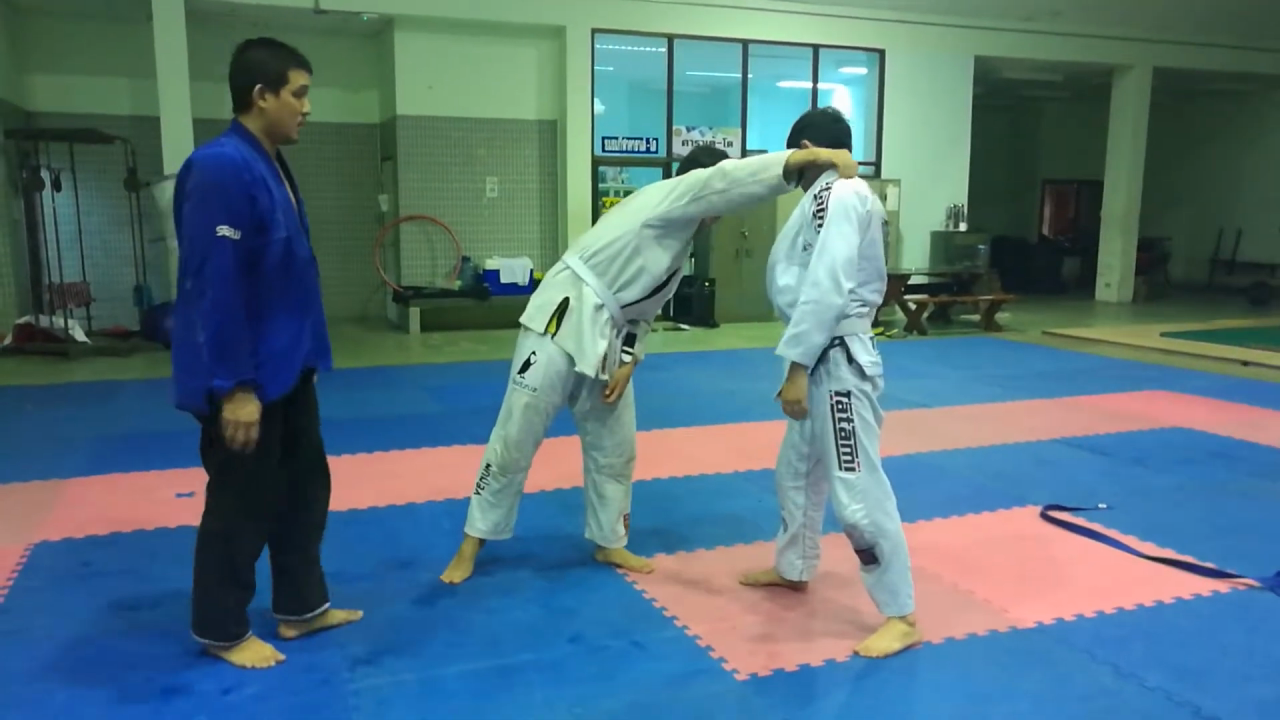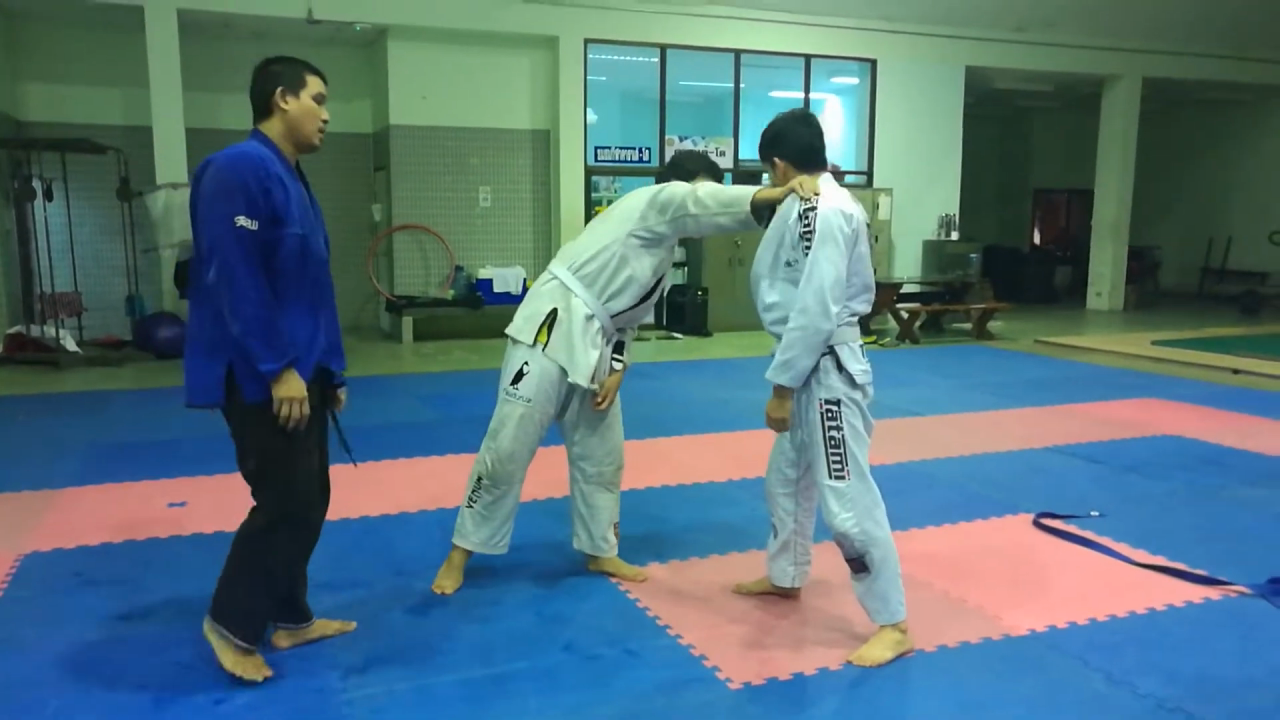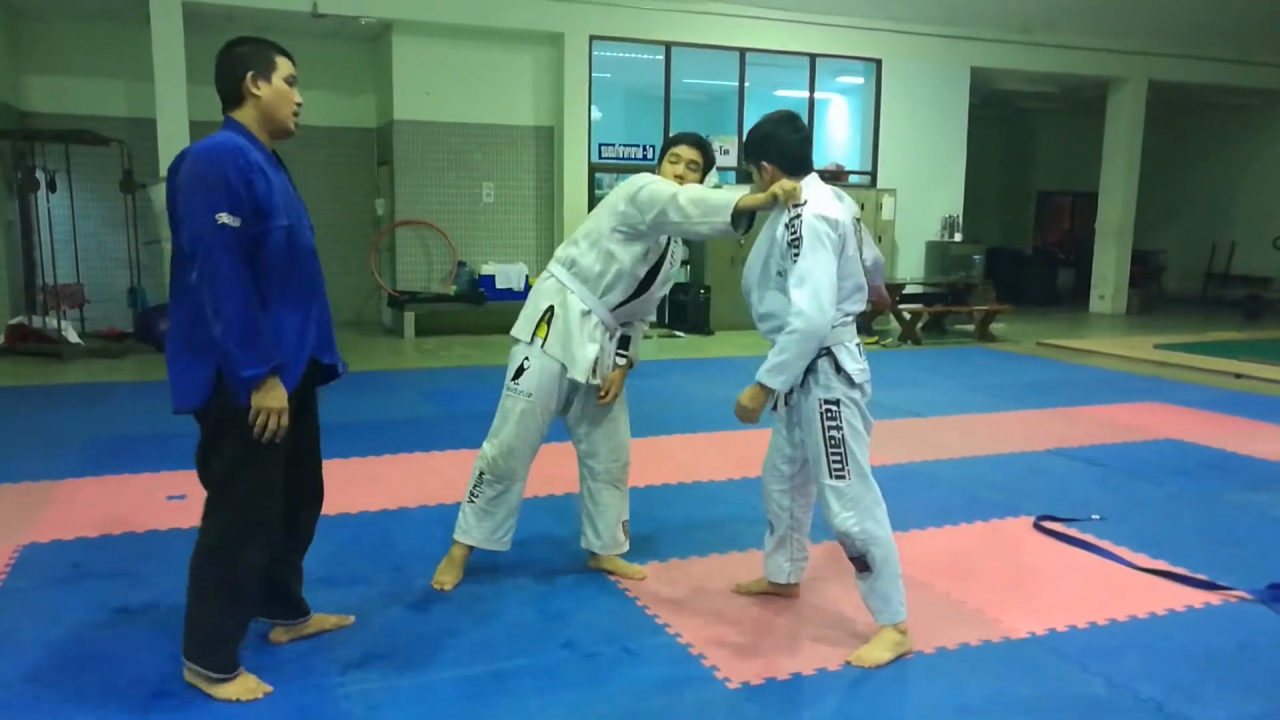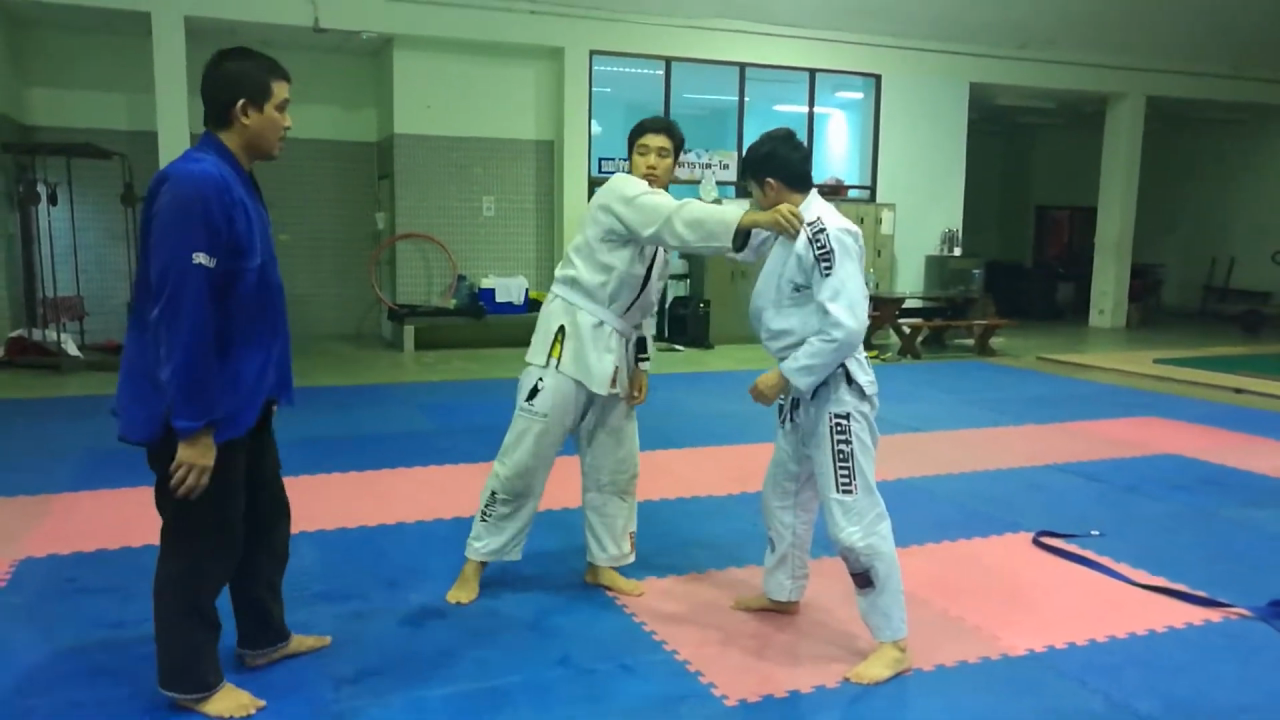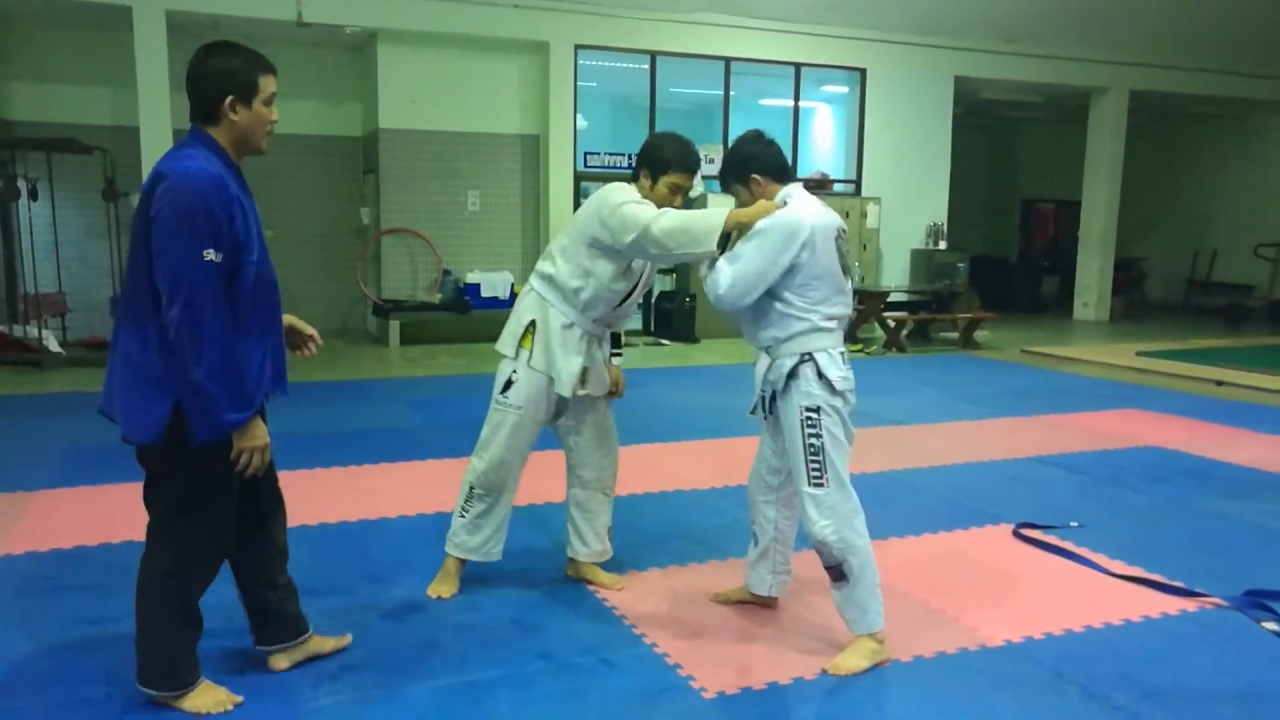
dt=0.5s
person 1, frame 1
left shoulder: (268, 166)
right shoulder: (221, 170)
right elbow: (214, 288)
right wrist: (235, 386)
left hip: (286, 365)
right hip: (244, 377)
left knee: (306, 485)
right knee: (244, 501)
left ankle: (300, 607)
right ankle: (221, 629)
person 1, frame 2
left shoulder: (290, 178)
right shoulder: (240, 169)
right elbow: (236, 280)
left wrist: (324, 370)
right wrist: (278, 367)
left hip: (298, 368)
right hip: (260, 375)
left knee: (307, 499)
right knee: (288, 502)
left ankle: (288, 617)
right ankle: (233, 623)
person 1, frame 3
left shoulder: (265, 164)
right shoulder: (217, 160)
right elbow: (219, 279)
left wrist: (293, 366)
right wrist: (258, 374)
left hip: (285, 368)
right hip: (241, 379)
left knee: (297, 497)
right knee: (242, 514)
left ankle: (285, 612)
right ankle: (210, 660)
person 1, frame 4
left shoulder: (233, 182)
right shoulder: (196, 187)
right elbow: (180, 315)
right wrist: (193, 426)
left hip: (240, 396)
right hip: (198, 408)
left knee: (265, 519)
right knee: (202, 541)
left ankle: (263, 637)
person 1, frame 5
left shoulder: (212, 175)
right shoulder: (192, 185)
right elbow: (195, 312)
left wrist: (272, 325)
right wrist: (240, 415)
left hip: (219, 392)
right hip: (189, 402)
left knee: (258, 517)
right knee: (188, 539)
left ankle: (283, 636)
person 2, frame 1
left shoulder: (839, 195)
right shoulder: (839, 195)
left elbow: (827, 290)
left wrist: (795, 368)
left hip: (838, 359)
right hip: (822, 356)
left knee: (858, 489)
right knee: (798, 470)
left ankle: (901, 615)
right ankle: (794, 567)
person 2, frame 2
left shoulder: (824, 212)
right shoulder: (814, 205)
left elbow: (815, 313)
left wrist: (781, 387)
left hip: (828, 369)
right hip: (809, 367)
left knee: (846, 499)
right knee: (787, 478)
left ankle: (893, 624)
right ankle: (785, 576)
person 2, frame 3
left shoulder: (808, 219)
right shoulder: (823, 198)
left elbow: (810, 318)
right elbow: (867, 255)
left wrist: (763, 385)
right wrist: (872, 281)
left hip: (826, 369)
right hip: (806, 369)
left knee: (848, 500)
right knee: (783, 475)
left ankle: (894, 624)
right ankle: (783, 575)
person 2, frame 4
left shoulder: (828, 233)
left elbow: (845, 328)
right elbow: (742, 240)
left wrist: (783, 378)
left hip: (836, 387)
right hip: (804, 388)
left knee: (854, 515)
right knee: (784, 493)
left ankle: (893, 642)
right ankle: (783, 591)
person 2, frame 5
left shoulder: (785, 222)
right shoulder: (817, 215)
left elbow: (729, 289)
left wrist: (715, 254)
left hip: (808, 376)
right hip: (791, 373)
left knee: (827, 507)
right knee: (769, 486)
left ankle: (870, 634)
right ankle: (763, 585)
person 3, frame 1
left shoulder: (679, 243)
right shoulder: (668, 195)
right elbow: (727, 181)
left wrist: (627, 363)
right wrist: (810, 156)
left hip: (605, 338)
right hip: (564, 321)
left knee: (613, 447)
right knee: (516, 440)
left ankle: (608, 543)
right ankle: (471, 545)
person 3, frame 2
left shoulder: (661, 250)
right shoulder: (652, 202)
right elbow: (701, 204)
left wrist: (616, 370)
right wrist: (780, 192)
left hip: (592, 347)
right hip: (551, 331)
left knee: (601, 456)
right knee: (507, 451)
left ankle: (600, 552)
right ankle: (460, 555)
person 3, frame 3
left shoulder: (673, 249)
right shoulder: (640, 190)
right elbow: (683, 207)
left wrist: (621, 366)
right wrist: (758, 200)
left hip: (601, 343)
right hip: (557, 326)
left knee: (609, 454)
right knee: (510, 446)
left ankle: (603, 549)
right ankle: (461, 550)
person 3, frame 4
left shoulder: (662, 234)
right shoulder: (619, 192)
right elbow: (679, 220)
left wrist: (640, 366)
right wrist: (756, 218)
left hip: (614, 353)
right hip: (569, 343)
left knee: (616, 466)
right knee: (524, 462)
left ankle: (602, 563)
right ankle: (477, 563)
person 3, frame 5
left shoulder: (650, 234)
right shoulder: (613, 202)
right elbow: (663, 231)
left wrist: (612, 360)
right wrist: (741, 216)
left hip: (588, 351)
right hip: (542, 338)
left knee: (597, 462)
right knee: (499, 458)
left ankle: (584, 557)
right ankle: (456, 559)
